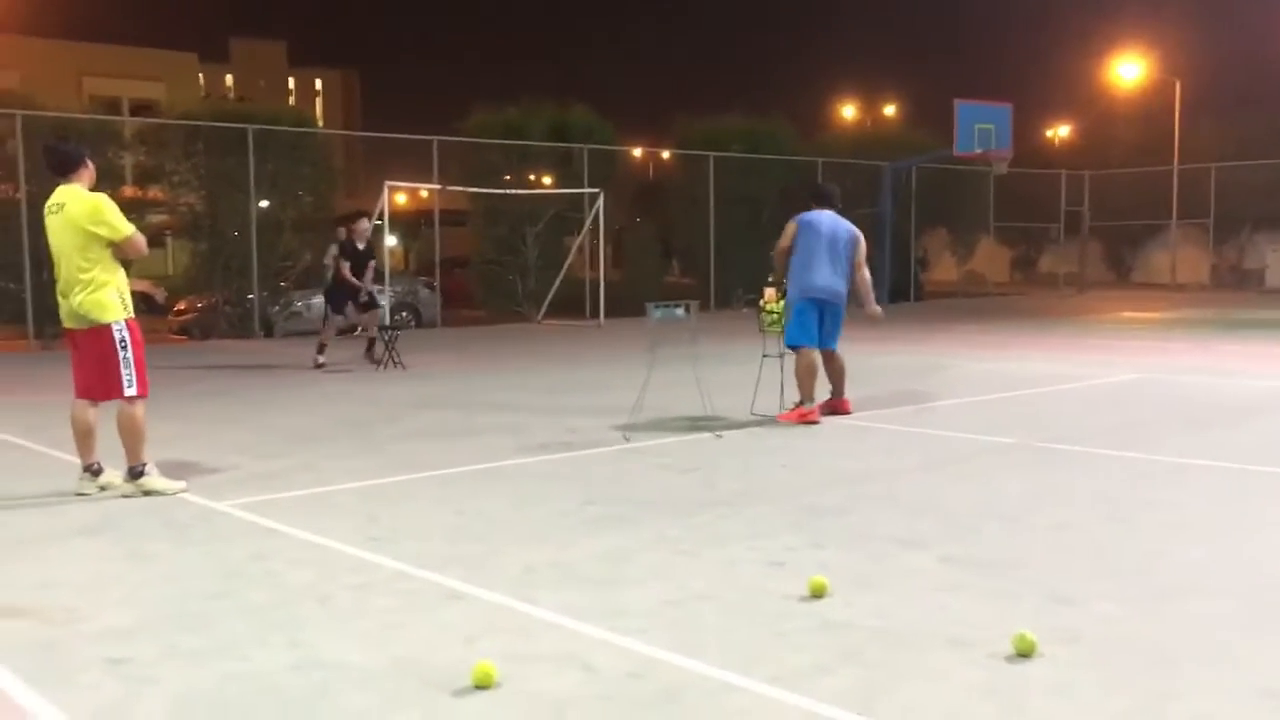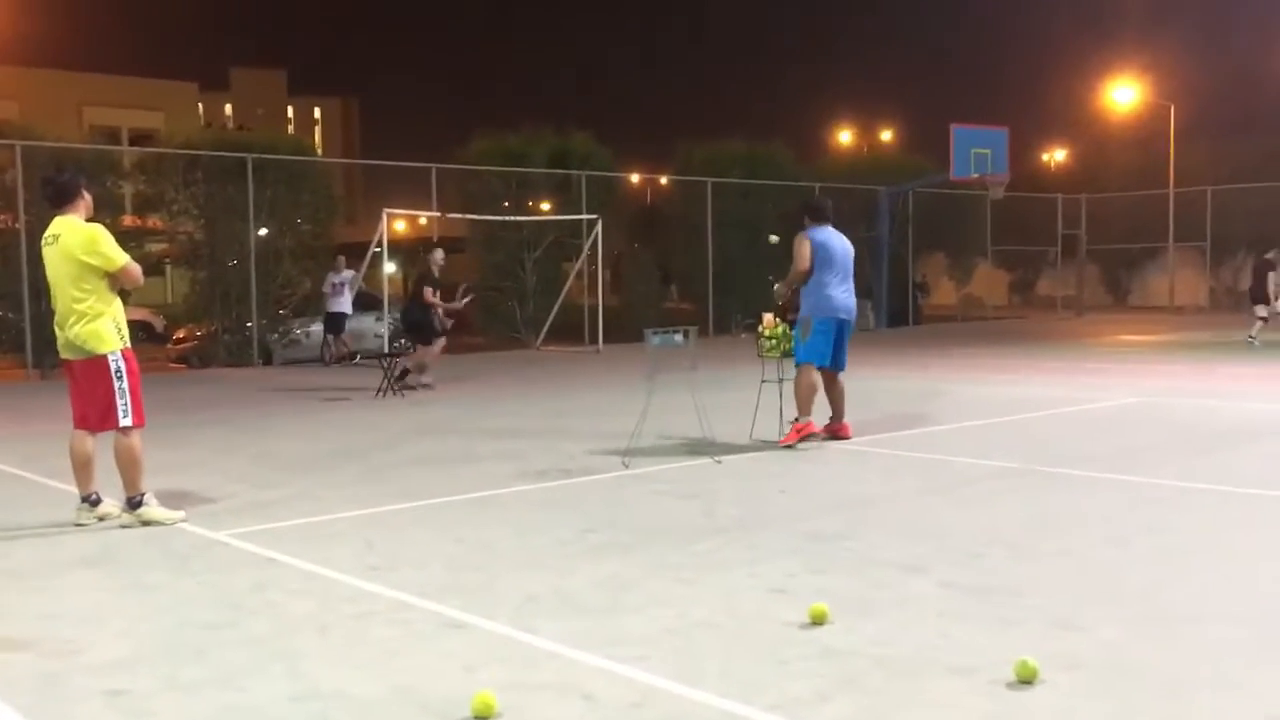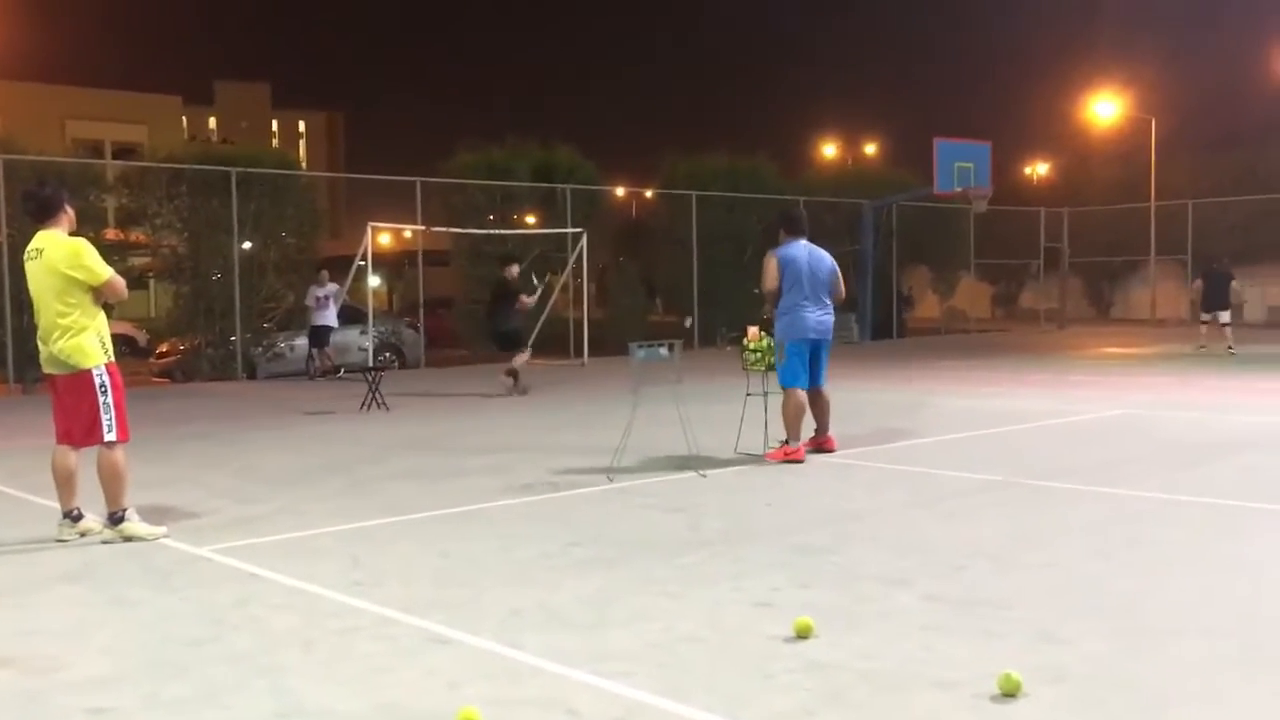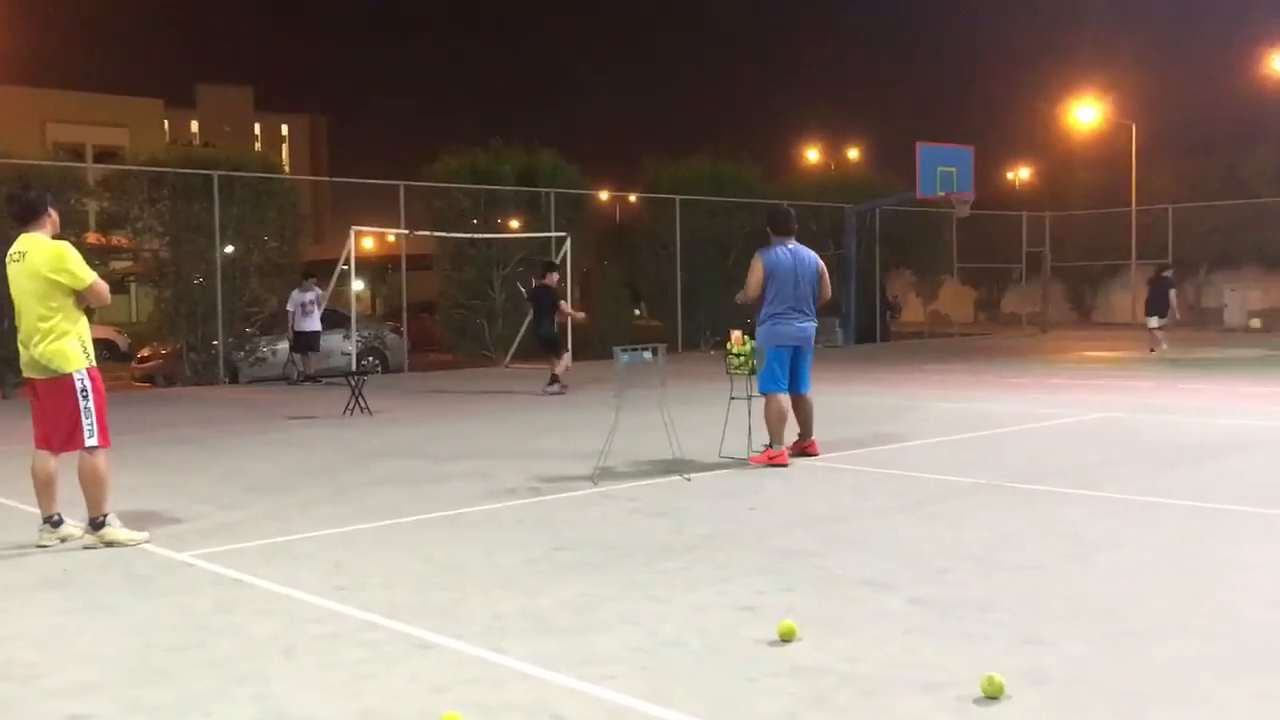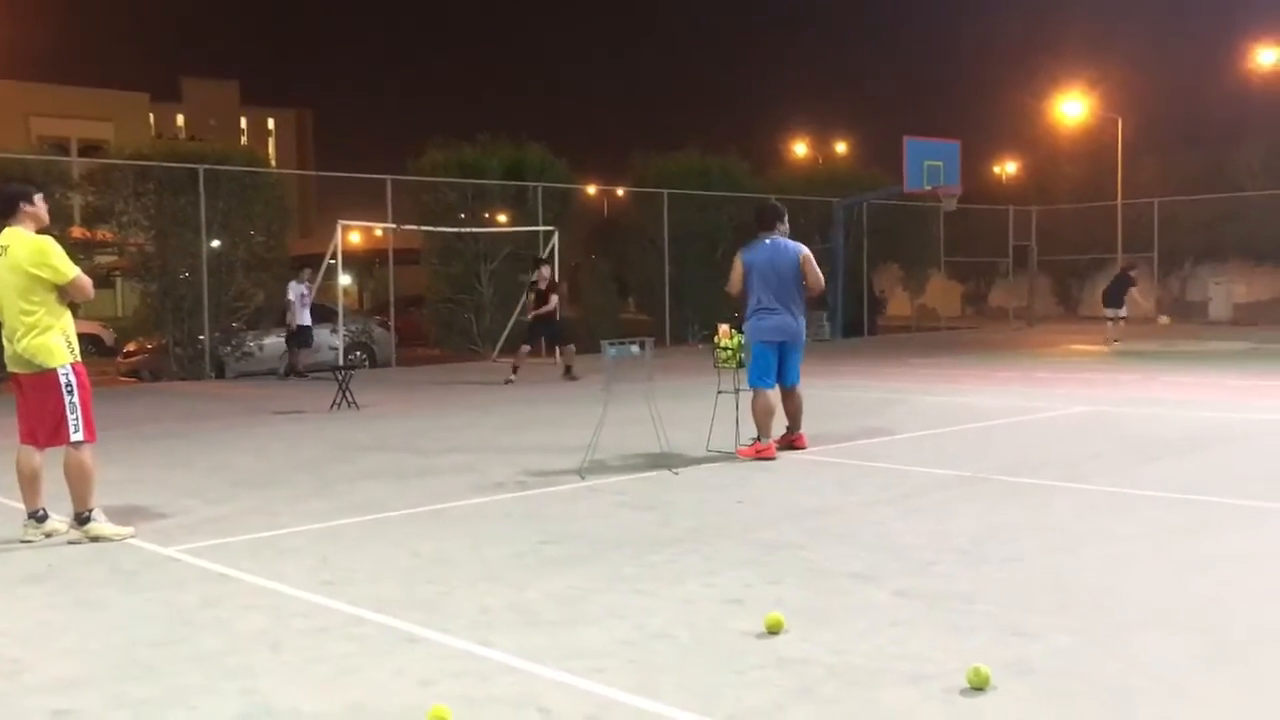
dt=0.5s
person 1, frame 1
left shoulder: (53, 206)
right shoulder: (94, 202)
right elbow: (138, 247)
right wrist: (118, 241)
left hip: (75, 311)
right hip: (107, 310)
left knee: (86, 395)
right knee: (131, 393)
left ankle: (91, 472)
right ankle: (139, 472)
person 1, frame 2
left shoulder: (51, 237)
right shoulder: (90, 233)
right elbow: (134, 277)
left wrist: (108, 277)
right wrist: (114, 272)
left hip: (72, 341)
right hip: (103, 341)
left knee: (84, 425)
right knee: (127, 424)
left ankle: (89, 502)
right ankle: (137, 503)
person 1, frame 3
left shoulder: (33, 252)
right shoulder: (74, 247)
right elbow: (119, 291)
left wrist: (91, 291)
right wrist: (100, 287)
left hip: (56, 355)
right hip: (87, 355)
left knee: (66, 441)
right knee: (111, 439)
left ankle: (71, 518)
right ankle: (119, 519)
person 1, frame 4
right shoulder: (57, 250)
right elbow: (102, 295)
left wrist: (73, 293)
right wrist: (81, 291)
left hip: (36, 360)
right hip: (68, 360)
left knee: (46, 446)
right knee: (93, 444)
left ankle: (51, 524)
right ankle: (101, 524)
person 1, frame 5
right shoulder: (39, 245)
right elbow: (85, 291)
left wrist: (58, 288)
right wrist: (66, 286)
right hip: (53, 354)
left knee: (31, 441)
right knee: (78, 439)
left ankle: (36, 519)
right ankle: (86, 519)
person 2, frame 1
left shoulder: (801, 220)
right shoulder: (852, 231)
left elbow: (781, 248)
right elbow: (860, 270)
left wrist: (782, 275)
right wrist: (869, 303)
left hip: (804, 290)
right hip: (835, 293)
left knee: (805, 347)
right knee: (828, 348)
left ankle: (807, 407)
right ankle: (839, 399)
person 2, frame 2
left shoulder: (806, 237)
right shoulder: (845, 242)
left elbow: (802, 268)
left wrist: (785, 286)
left hip: (819, 308)
right hip: (846, 309)
left knee: (808, 365)
right knee: (832, 369)
left ankle: (804, 422)
right ankle: (838, 424)
person 2, frame 3
left shoulder: (776, 255)
right shoulder: (825, 257)
left elbow: (769, 288)
right elbow: (840, 295)
left wrist: (774, 305)
left hip: (793, 327)
right hip: (823, 326)
left knee: (793, 386)
right knee: (816, 385)
left ankle: (793, 446)
right ankle: (823, 437)
person 2, frame 4
left shoulder: (763, 257)
right shoulder: (813, 258)
left elbow: (752, 293)
right elbow: (825, 295)
left wrist: (742, 297)
left hip: (775, 331)
right hip: (805, 331)
left knee: (774, 391)
right knee: (800, 391)
left ankle: (777, 450)
right ankle: (807, 441)
person 2, frame 5
left shoulder: (745, 255)
right shoulder: (799, 250)
left elbow: (734, 290)
right elbow: (817, 285)
left hip: (761, 327)
right hip: (793, 326)
left knee: (762, 386)
right knee: (790, 384)
left ankle: (764, 443)
right ankle: (795, 435)
